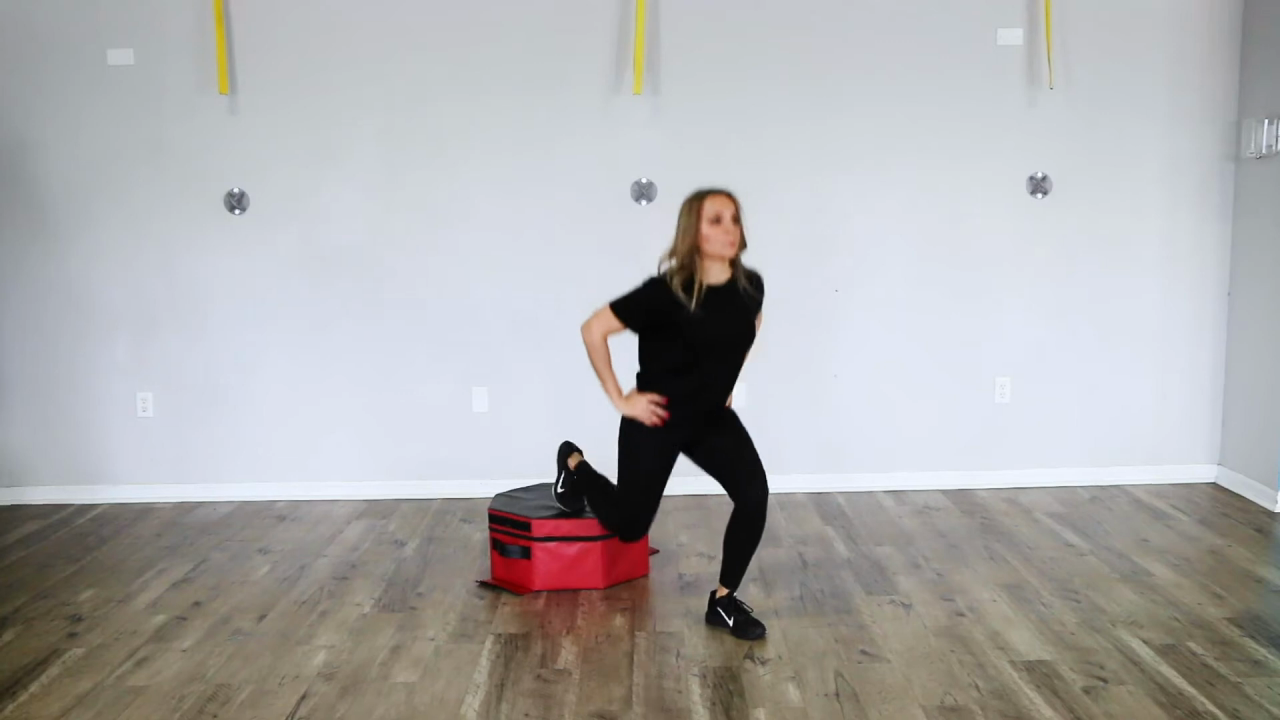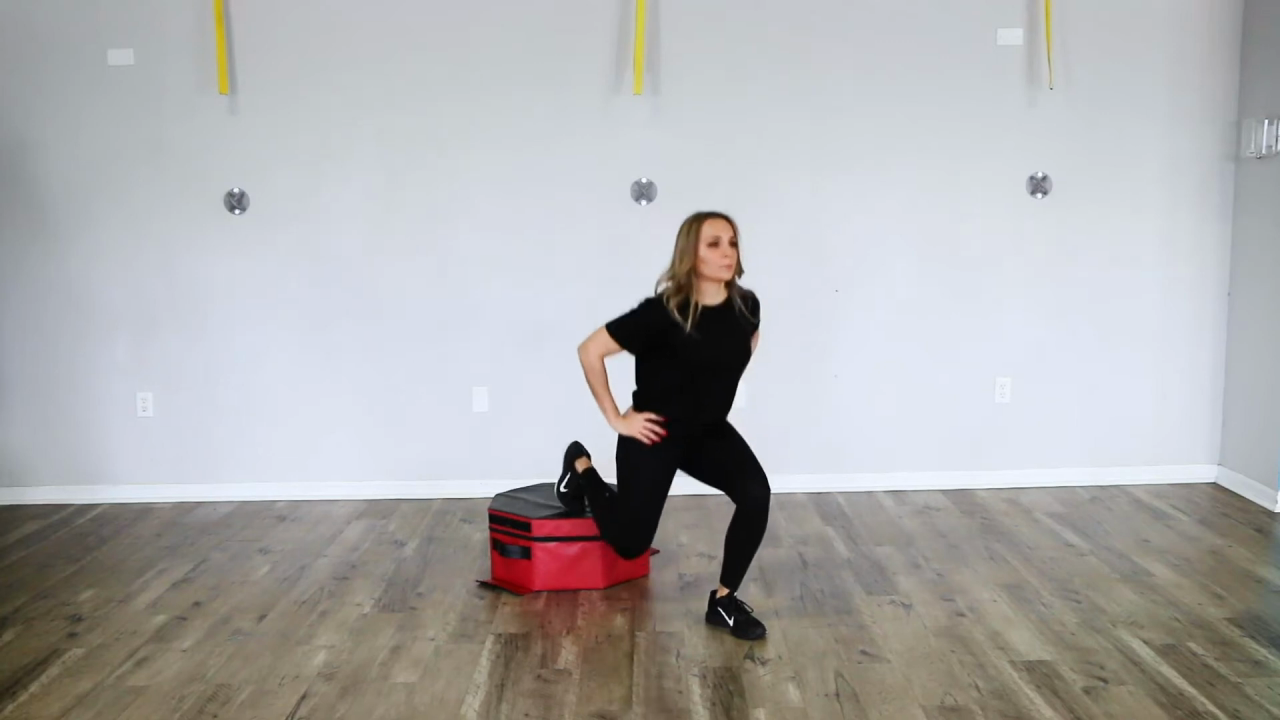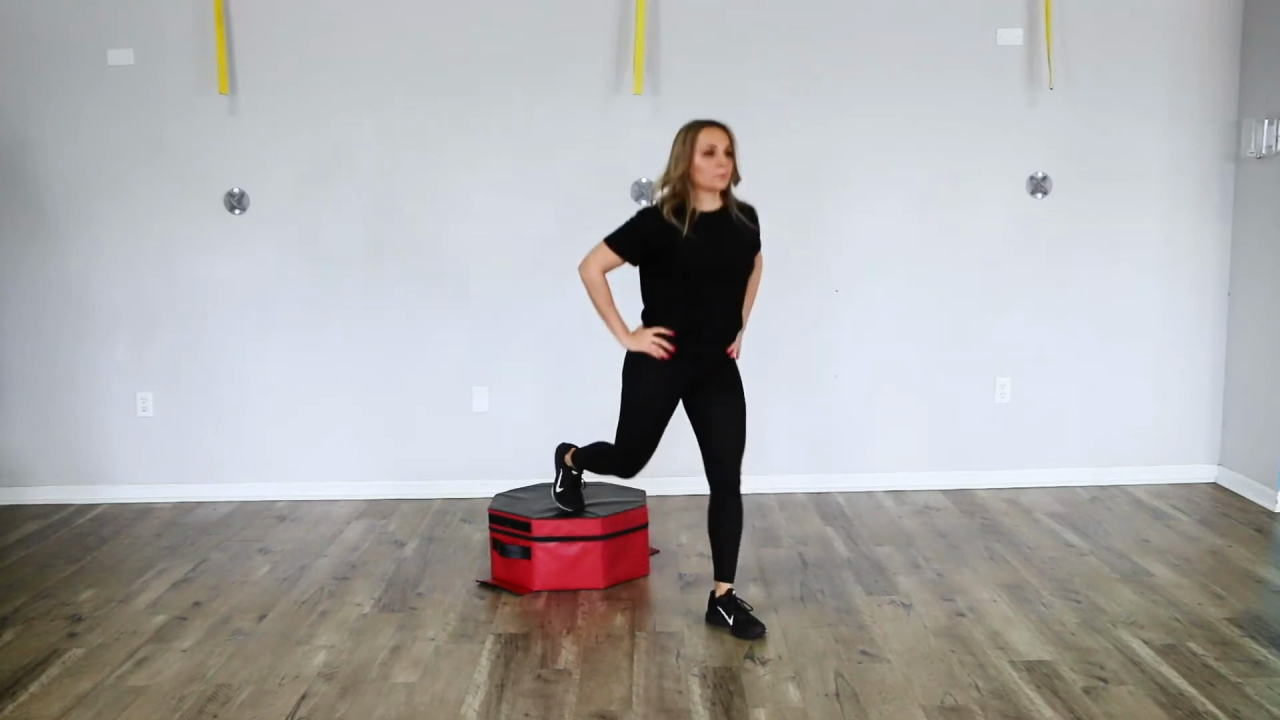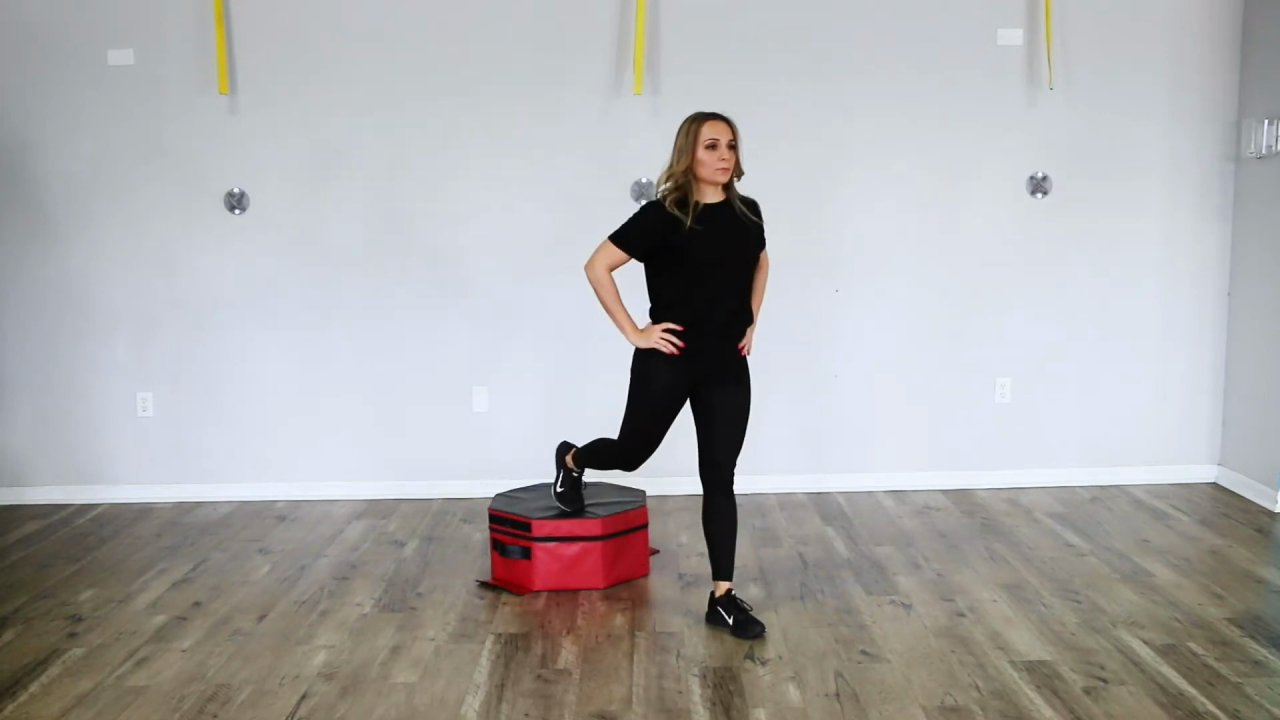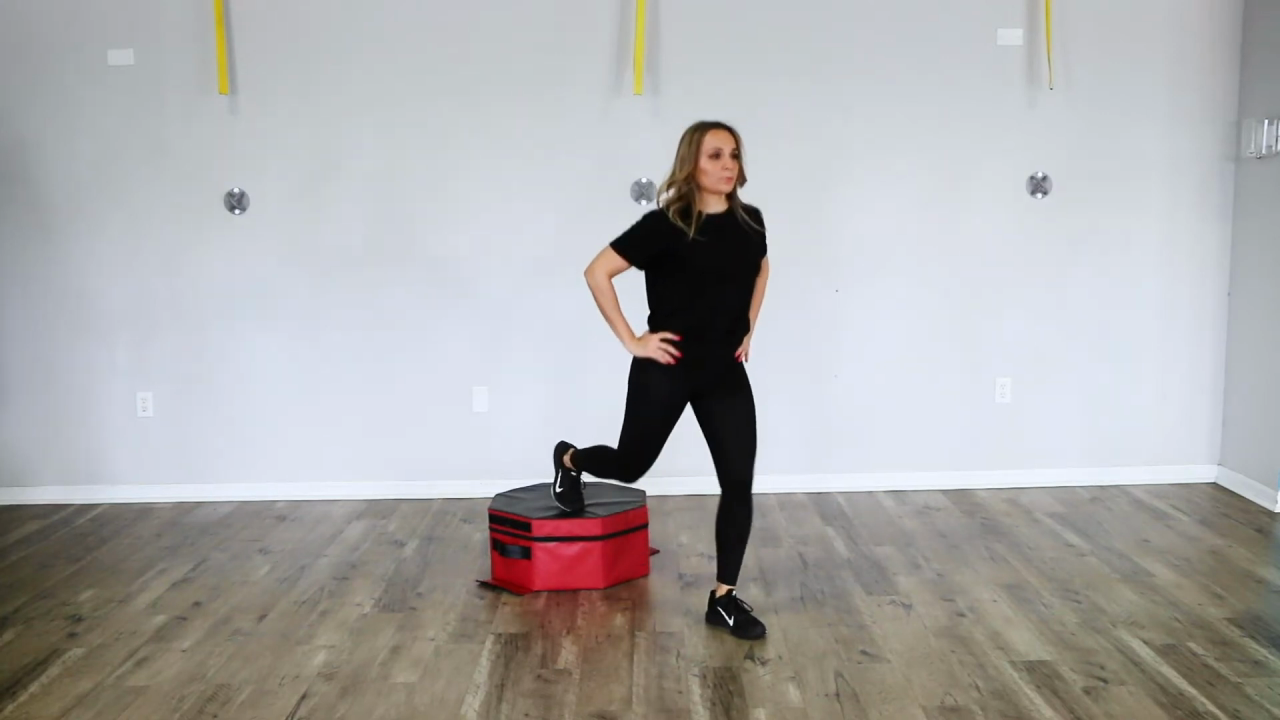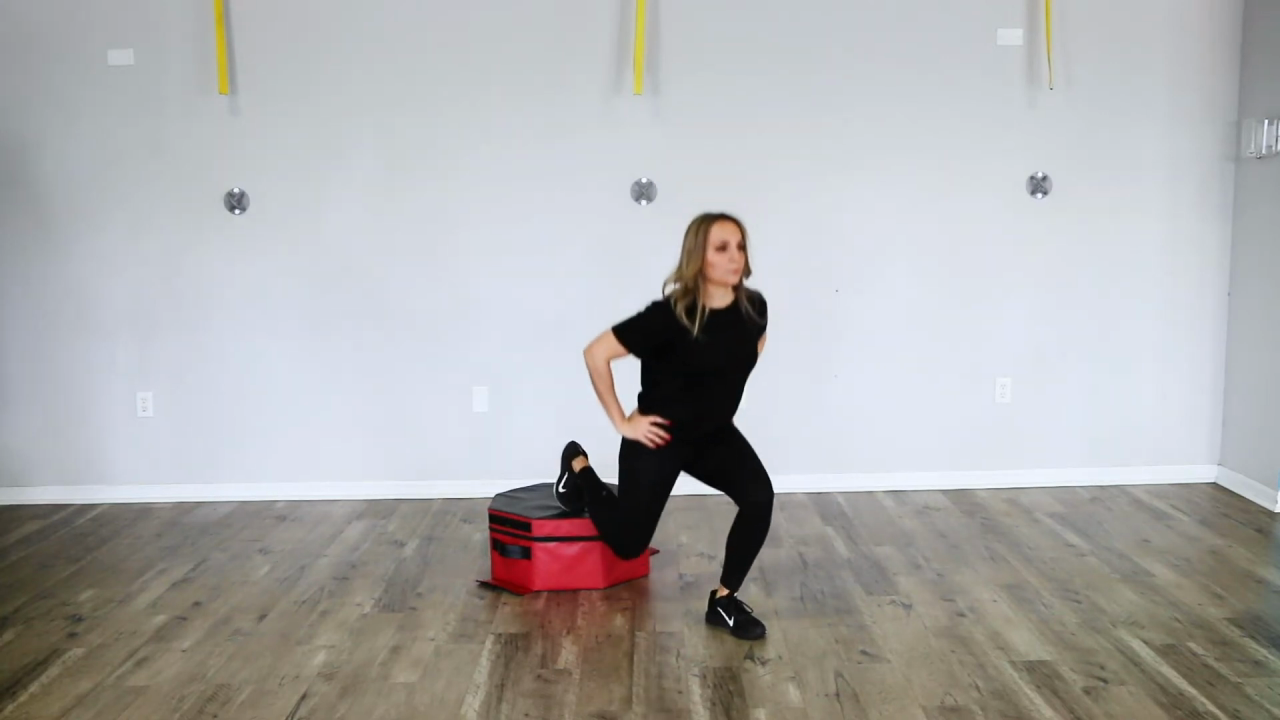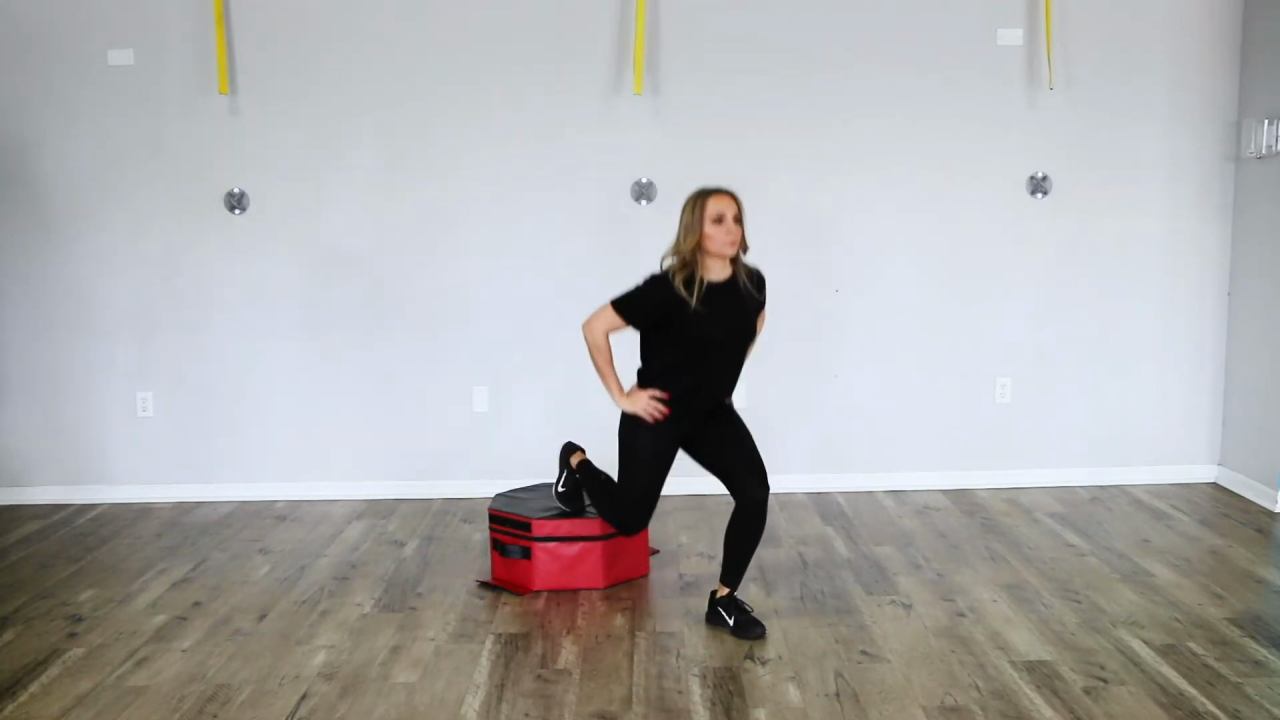
dt=0.4s
person 1, frame 1
left shoulder: (750, 286)
right shoulder: (667, 292)
right elbow: (594, 330)
right wrist: (620, 400)
left hip: (713, 417)
right hip: (657, 419)
left knee: (754, 494)
right knee: (628, 524)
left ankle: (724, 600)
right ankle: (574, 466)
person 1, frame 2
left shoulder: (746, 306)
right shoulder: (663, 313)
right elbow: (590, 350)
right wrist: (616, 418)
left hip: (710, 432)
right hip: (653, 436)
left knee: (756, 495)
right knee: (631, 542)
left ankle: (724, 601)
right ankle: (579, 466)
person 1, frame 3
left shoulder: (744, 219)
right shoulder: (659, 222)
right elbow: (591, 268)
right wrist: (625, 335)
left hip: (718, 368)
right hip: (660, 363)
left knee: (726, 479)
right knee: (629, 461)
left ankle: (723, 598)
right ankle: (570, 461)
person 1, frame 4
left shoulder: (747, 213)
right shoulder: (663, 215)
left elbow: (759, 265)
right elbow: (597, 267)
left wrist: (751, 322)
right wrist: (633, 333)
left hip: (727, 365)
right hip: (668, 360)
left knee: (720, 478)
right knee: (632, 452)
left ankle: (723, 598)
right ankle: (570, 461)
person 1, frame 5
left shoulder: (750, 222)
right shoulder: (666, 225)
right elbow: (597, 272)
left wrist: (747, 330)
right wrist: (631, 341)
left hip: (724, 370)
right hip: (668, 368)
left knee: (739, 480)
right knee: (630, 465)
left ankle: (724, 599)
right ankle: (568, 462)
person 1, frame 6
left shoulder: (753, 307)
right shoulder: (669, 316)
right elbow: (596, 354)
right wrist: (621, 421)
left hip: (714, 434)
right hip: (658, 438)
left knee: (759, 498)
right knee: (628, 543)
left ankle: (724, 600)
right ankle: (578, 467)
person 1, frame 7
left shoulder: (751, 283)
right shoulder: (668, 289)
right elbow: (595, 328)
right wrist: (620, 395)
left hip: (713, 417)
right hip: (656, 417)
left knee: (755, 492)
right knee: (629, 519)
left ankle: (724, 599)
right ankle: (576, 464)
